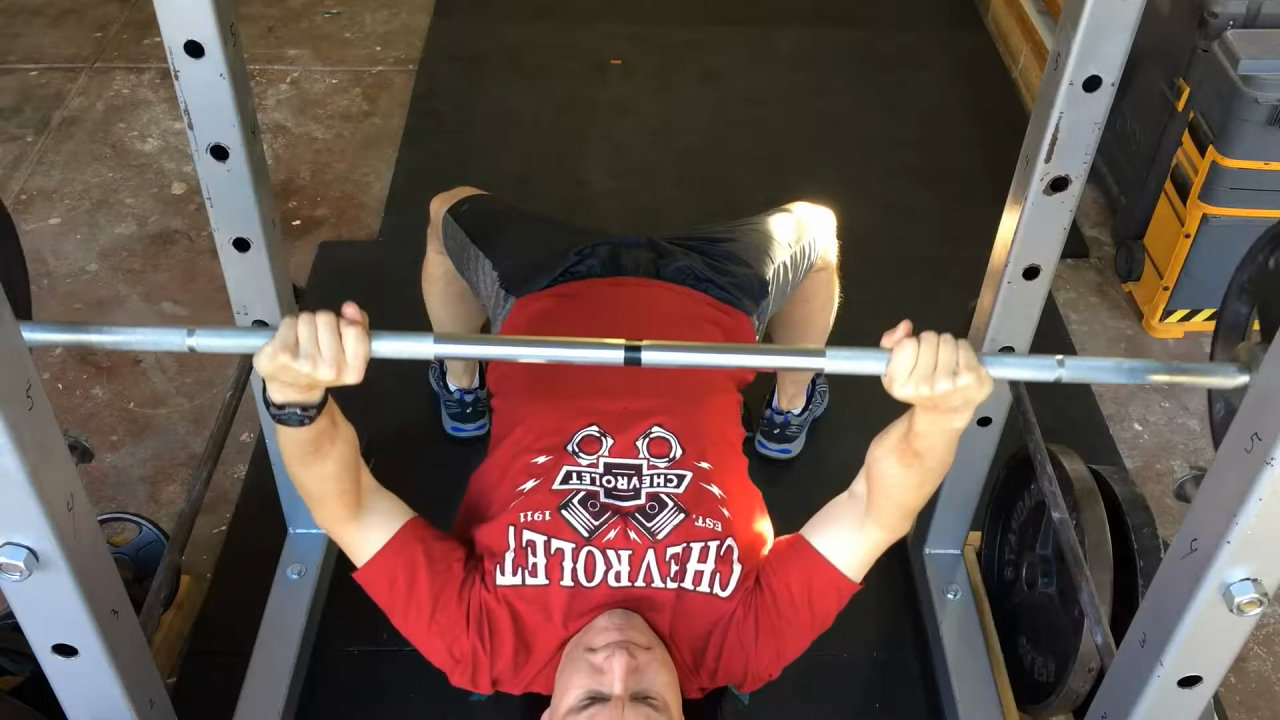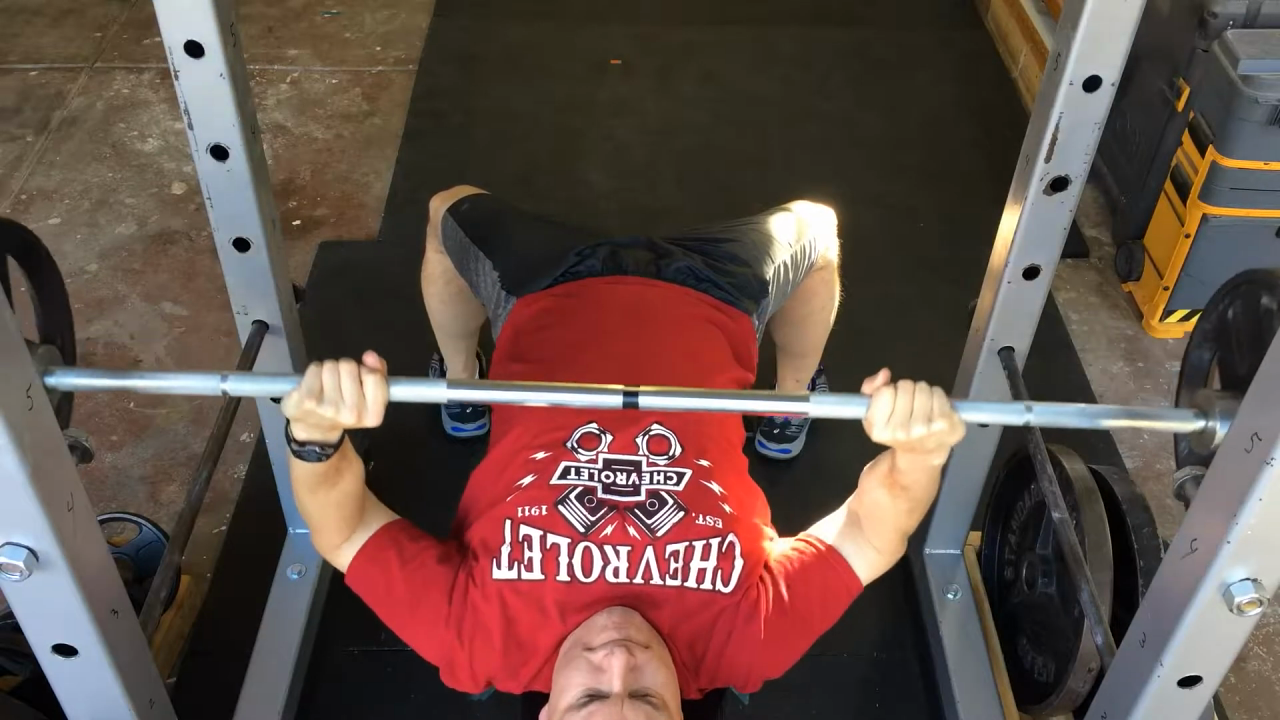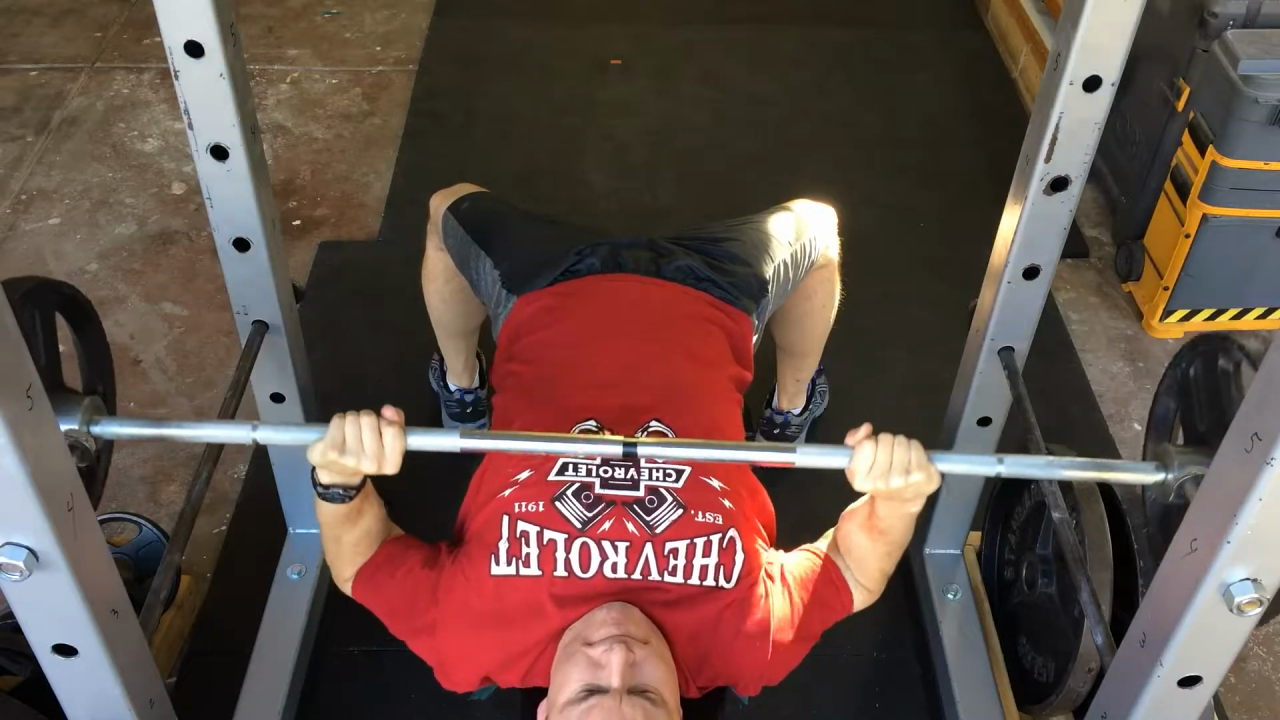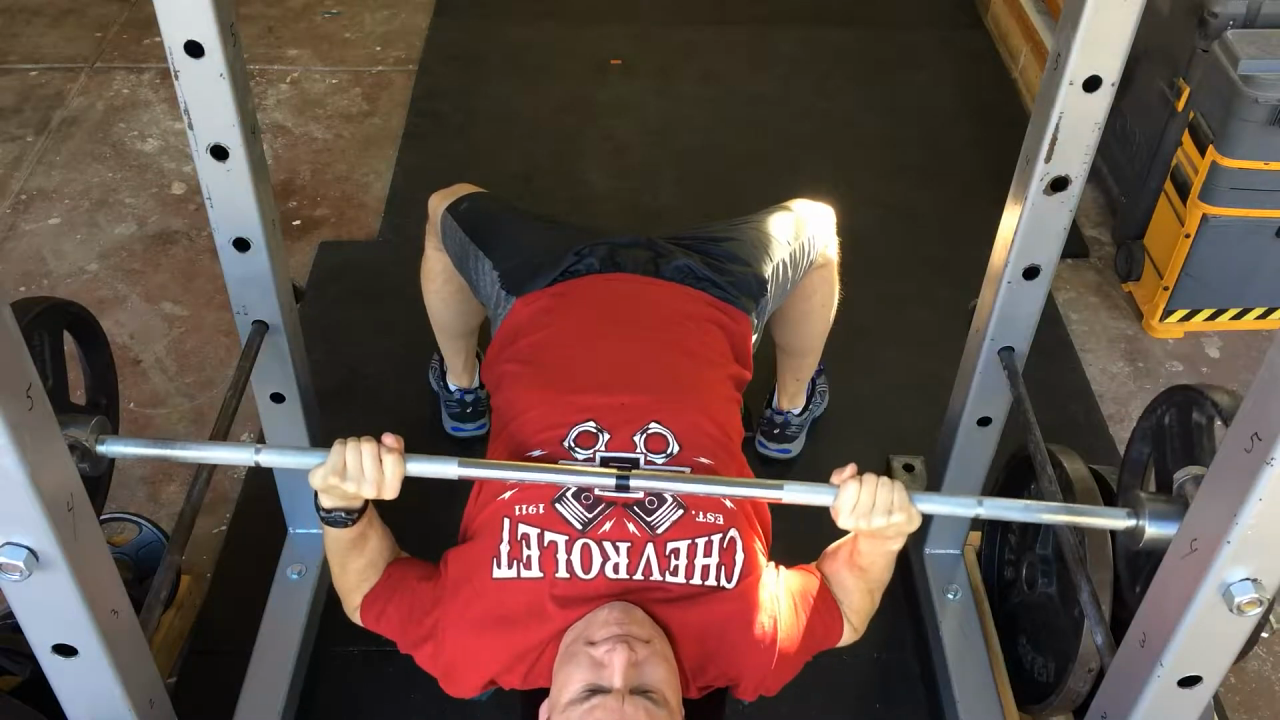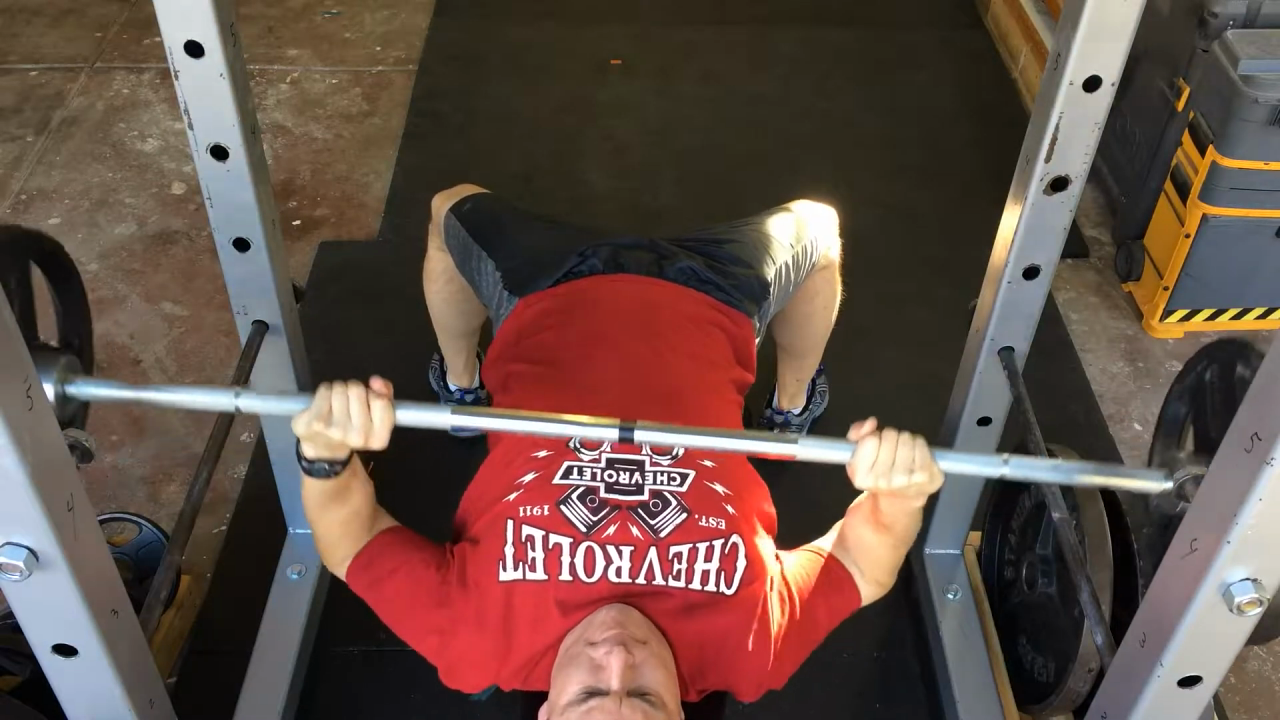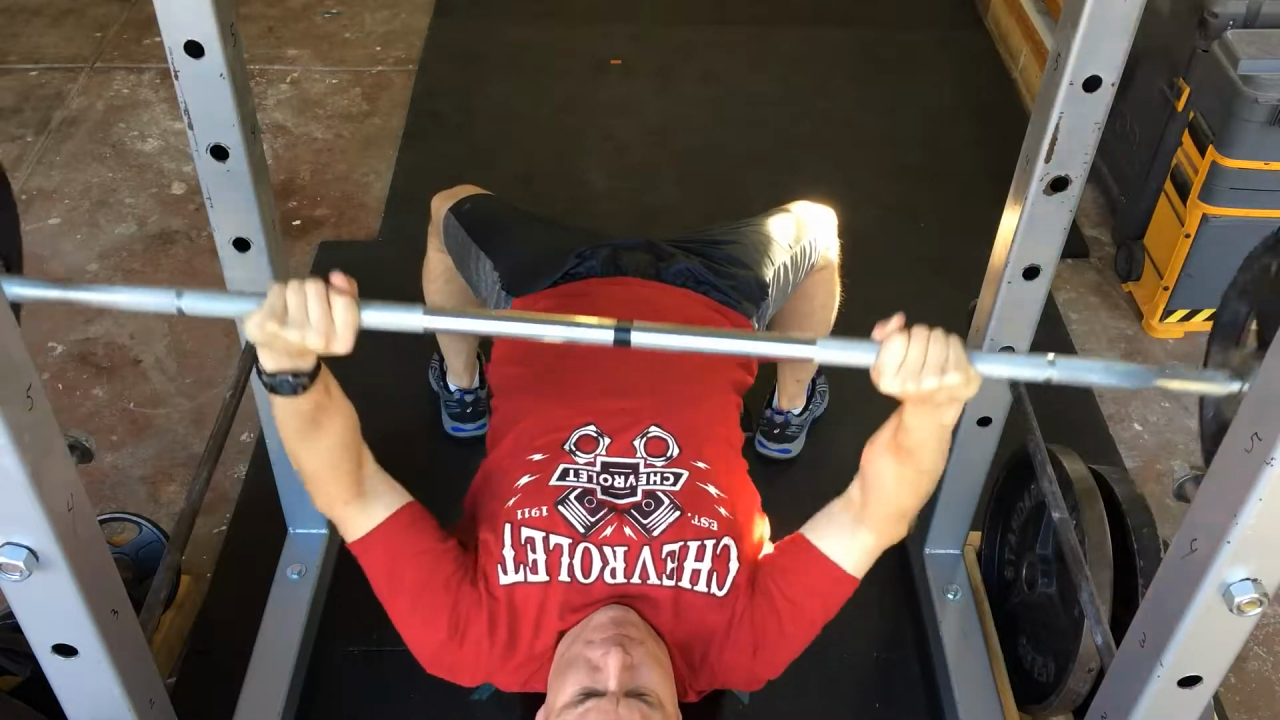
dt=0.4s
person 1, frame 1
left shoulder: (483, 643)
right shoulder: (742, 641)
left elbow: (349, 507)
right elbow: (876, 511)
left wrist: (297, 394)
right wrist: (942, 408)
left knee: (453, 211)
right knee: (811, 224)
person 1, frame 2
left shoulder: (478, 639)
right shoulder: (744, 638)
left elbow: (343, 530)
right elbow: (873, 532)
left wrist: (315, 436)
right wrist: (920, 450)
left knee: (454, 209)
right knee: (813, 224)
person 1, frame 3
left shoulder: (472, 636)
right shoulder: (745, 641)
left elbow: (358, 559)
right elbow: (859, 570)
left wrist: (339, 480)
right wrist: (896, 498)
left knee: (453, 208)
right knee: (812, 222)
person 1, frame 4
left shoulder: (474, 641)
right shoulder: (744, 643)
left elbow: (366, 591)
right elbow: (847, 609)
left wrist: (342, 503)
right wrist: (880, 536)
left knee: (453, 208)
right knee: (811, 223)
person 1, frame 5
left shoulder: (478, 640)
right shoulder: (744, 647)
left elbow: (350, 541)
right elbow: (865, 565)
left wrist: (325, 455)
right wrist: (897, 492)
left knee: (455, 208)
right knee: (812, 223)
person 1, frame 6
left shoulder: (472, 641)
right shoulder: (739, 642)
left elbow: (350, 491)
right elbow: (873, 516)
left wrist: (291, 365)
right wrist: (934, 404)
left knee: (455, 207)
right knee: (812, 223)
